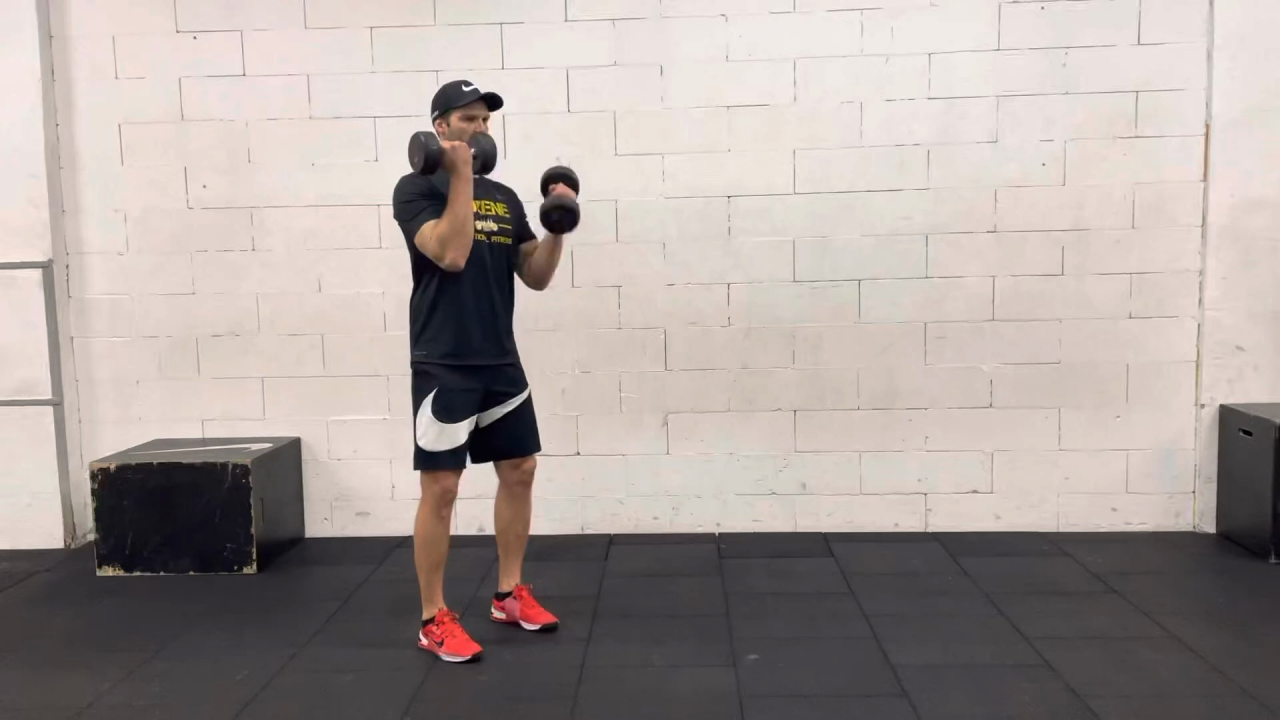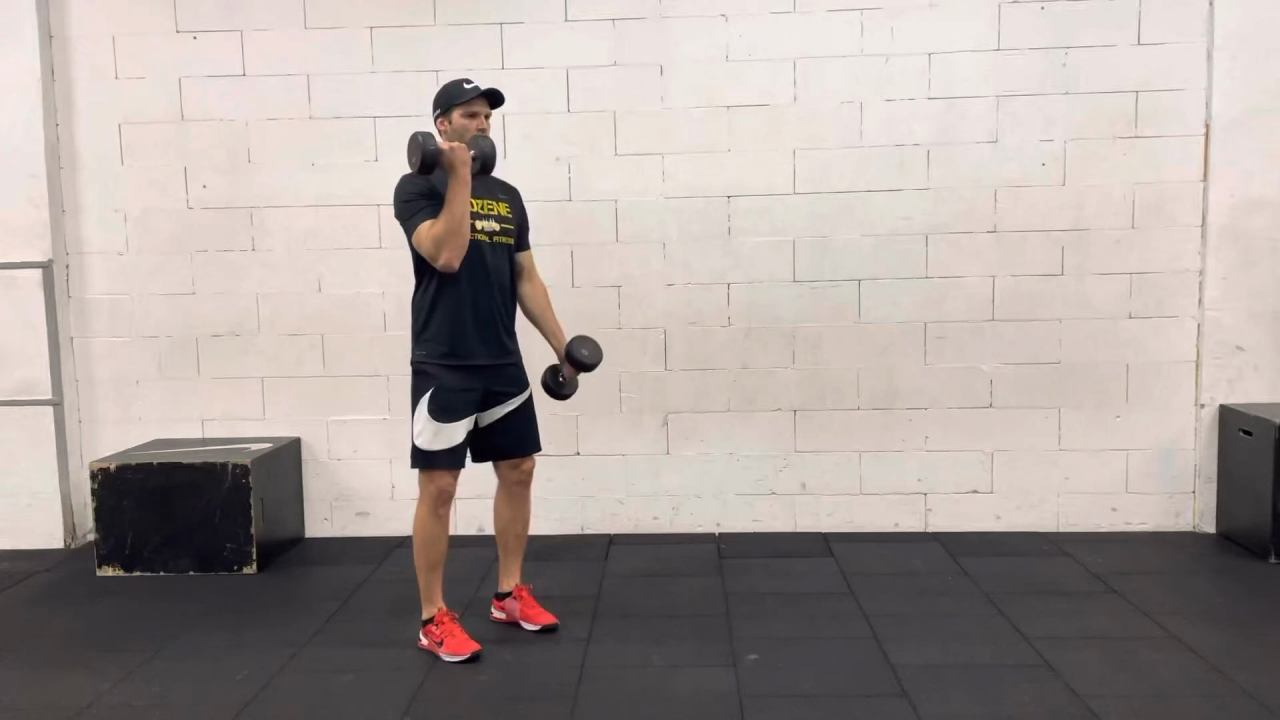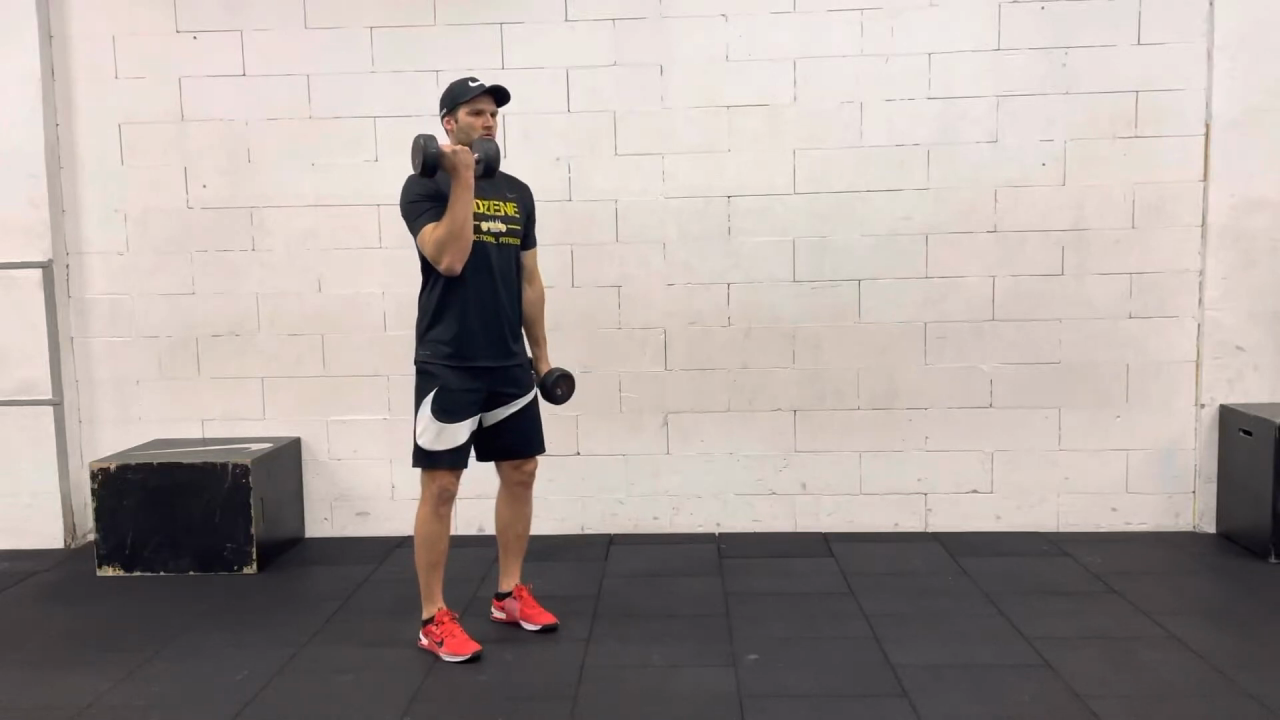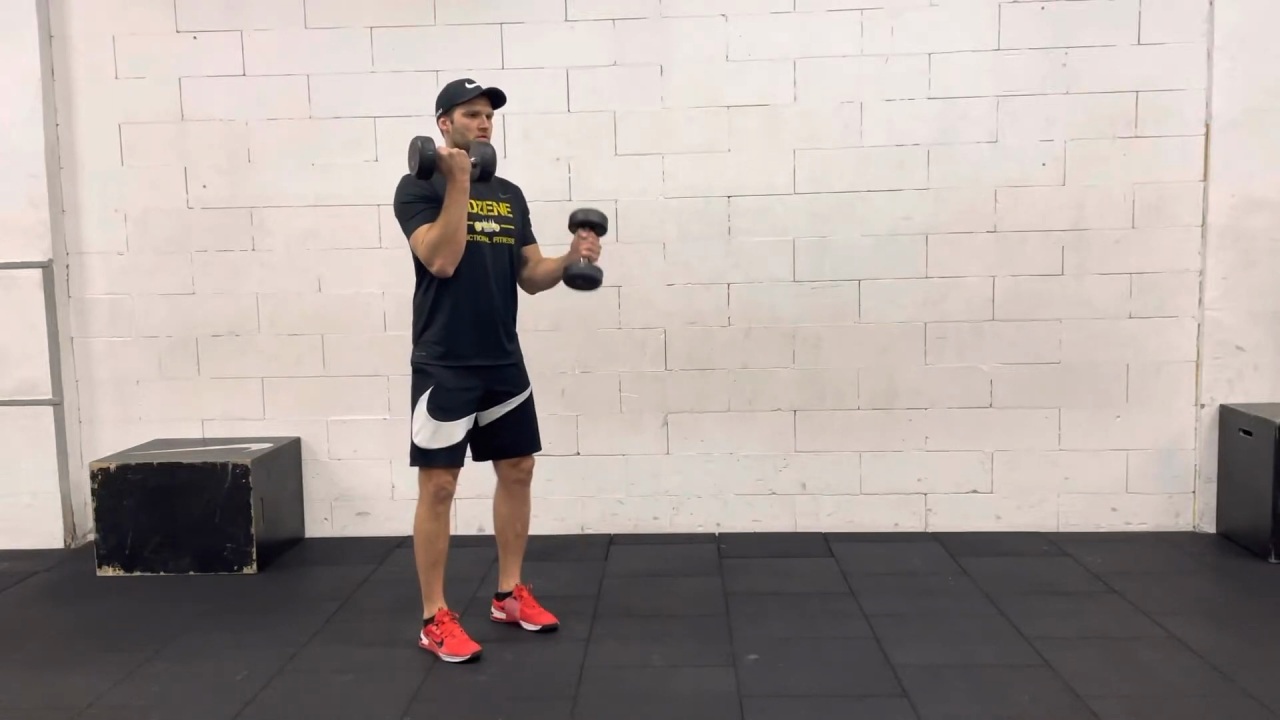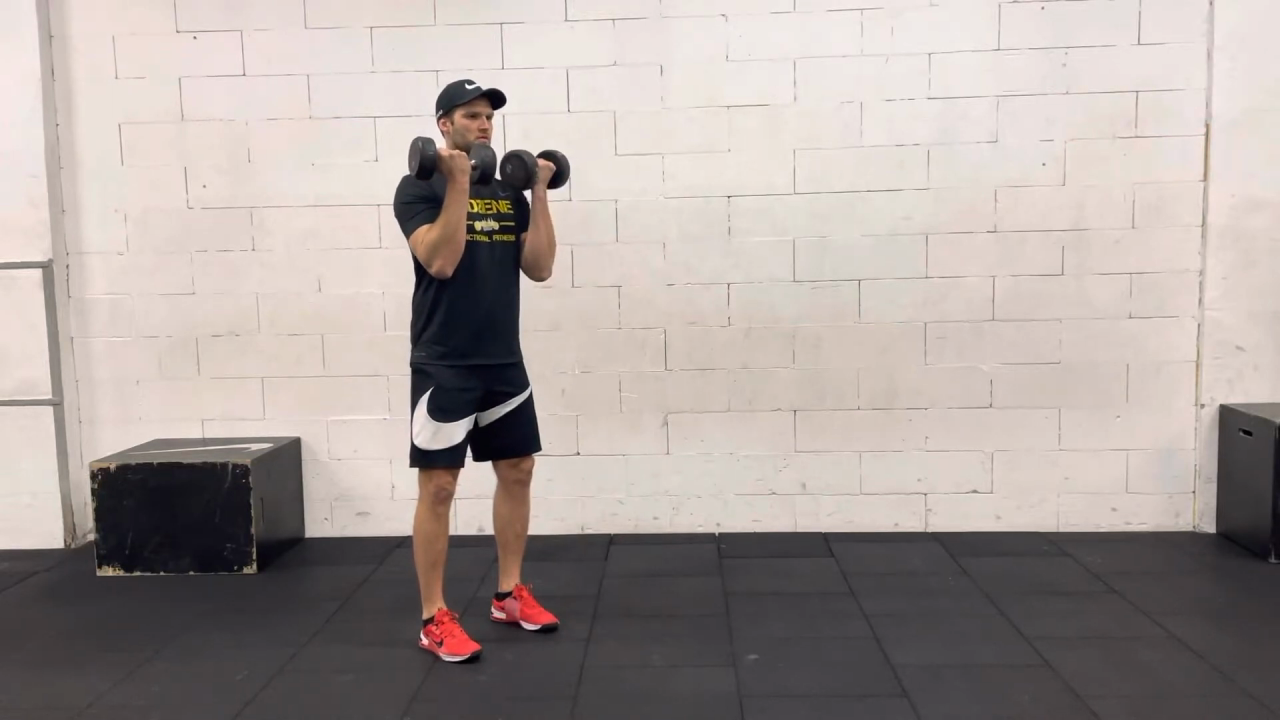
dt=0.7s
person 1, frame 1
left shoulder: (503, 197)
right shoulder: (419, 188)
left elbow: (536, 274)
right elbow: (451, 254)
left wrist: (559, 226)
right wrist: (460, 175)
left hip: (501, 361)
right hip: (444, 366)
left knee: (519, 470)
right knee: (441, 488)
left ankle: (509, 593)
right ankle: (434, 618)
person 1, frame 2
left shoulder: (507, 195)
right shoulder: (419, 187)
left elbow: (526, 278)
right elbow: (446, 256)
left wrist: (561, 345)
right wrist: (458, 176)
left hip: (503, 360)
right hip: (444, 365)
left knee: (518, 472)
right knee: (438, 487)
left ankle: (510, 593)
right ankle: (433, 617)
person 1, frame 3
left shoulder: (517, 192)
right shoulder: (426, 186)
right elbow: (450, 259)
left wrist: (541, 353)
right wrist: (463, 179)
left hip: (508, 361)
right hip: (448, 364)
left knee: (520, 472)
right knee: (440, 487)
left ankle: (510, 594)
right ankle: (435, 618)
person 1, frame 4
left shoulder: (509, 194)
right shoulder: (420, 187)
left elbow: (529, 273)
right elbow: (442, 261)
left wrist: (569, 260)
right wrist: (459, 182)
left hip: (503, 359)
right hip: (445, 364)
left knee: (518, 471)
right knee: (438, 485)
left ankle: (510, 593)
right ankle: (435, 617)
person 1, frame 5
left shoulder: (508, 192)
right shoulder: (420, 188)
left elbow: (539, 267)
right elbow: (441, 260)
left wrist: (539, 193)
right wrist: (458, 182)
left hip: (502, 360)
right hip: (444, 364)
left knee: (517, 471)
right knee: (437, 487)
left ankle: (509, 594)
right ankle: (434, 618)
